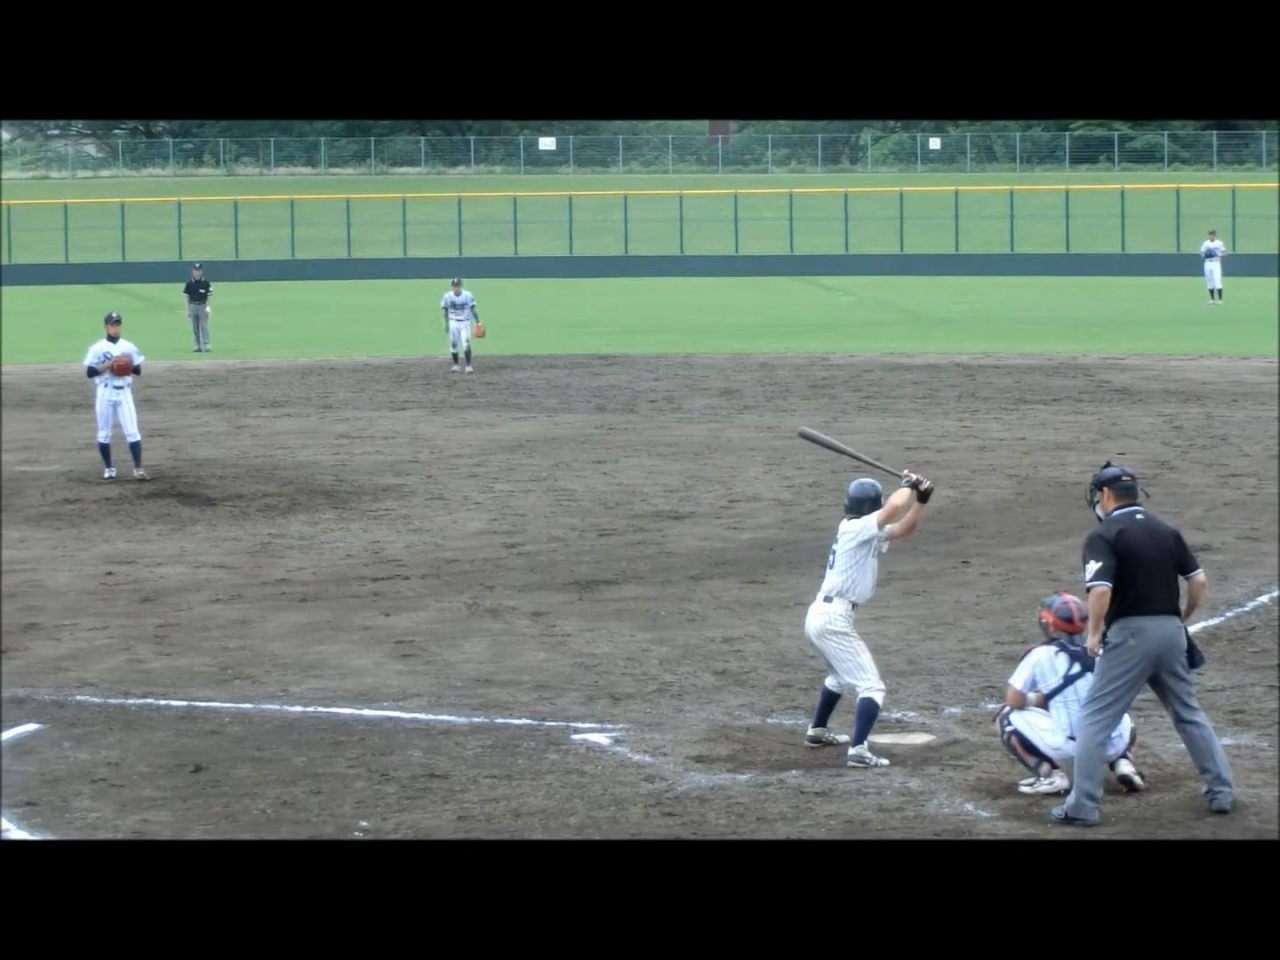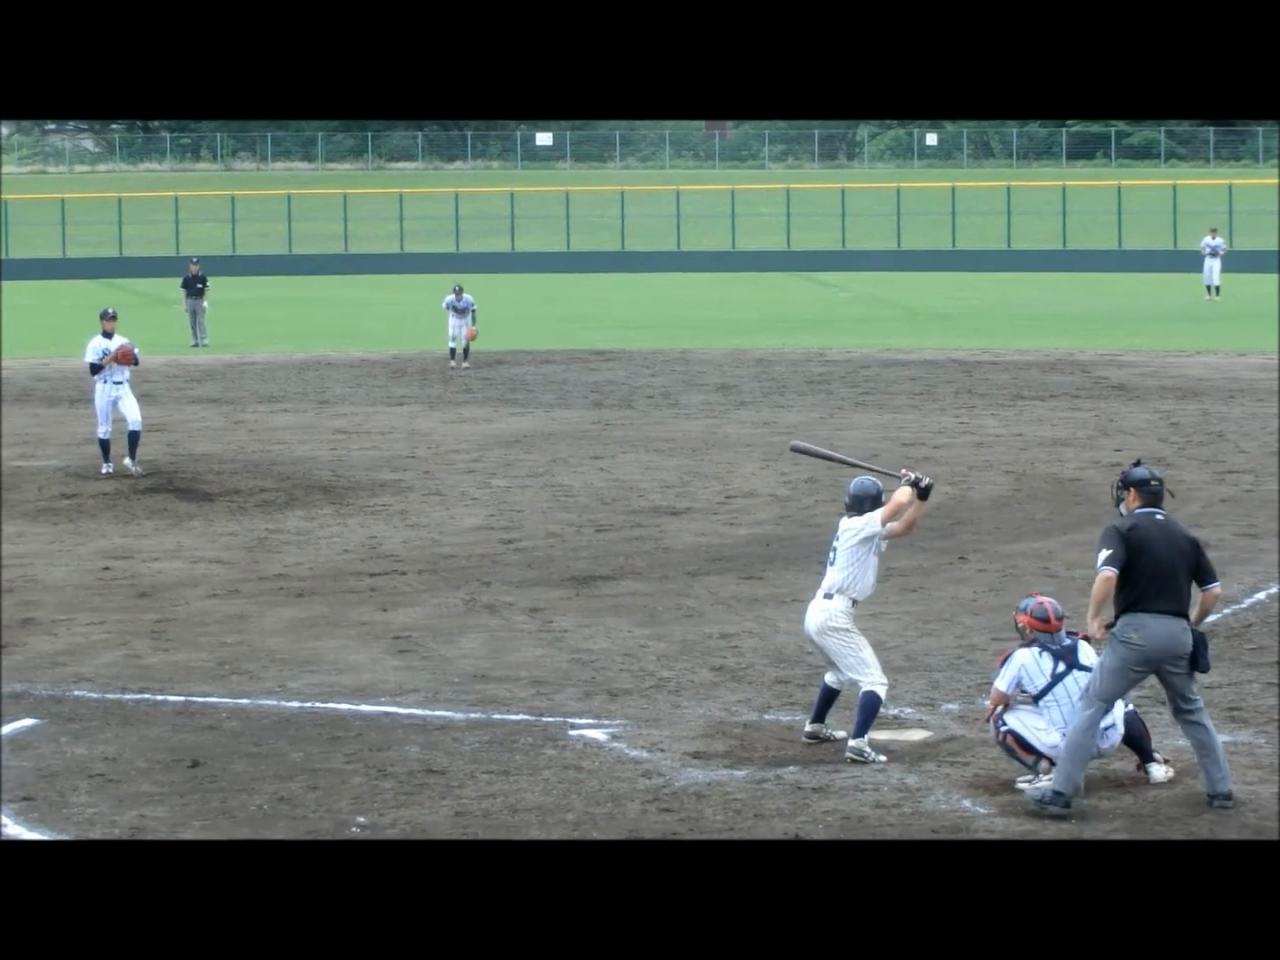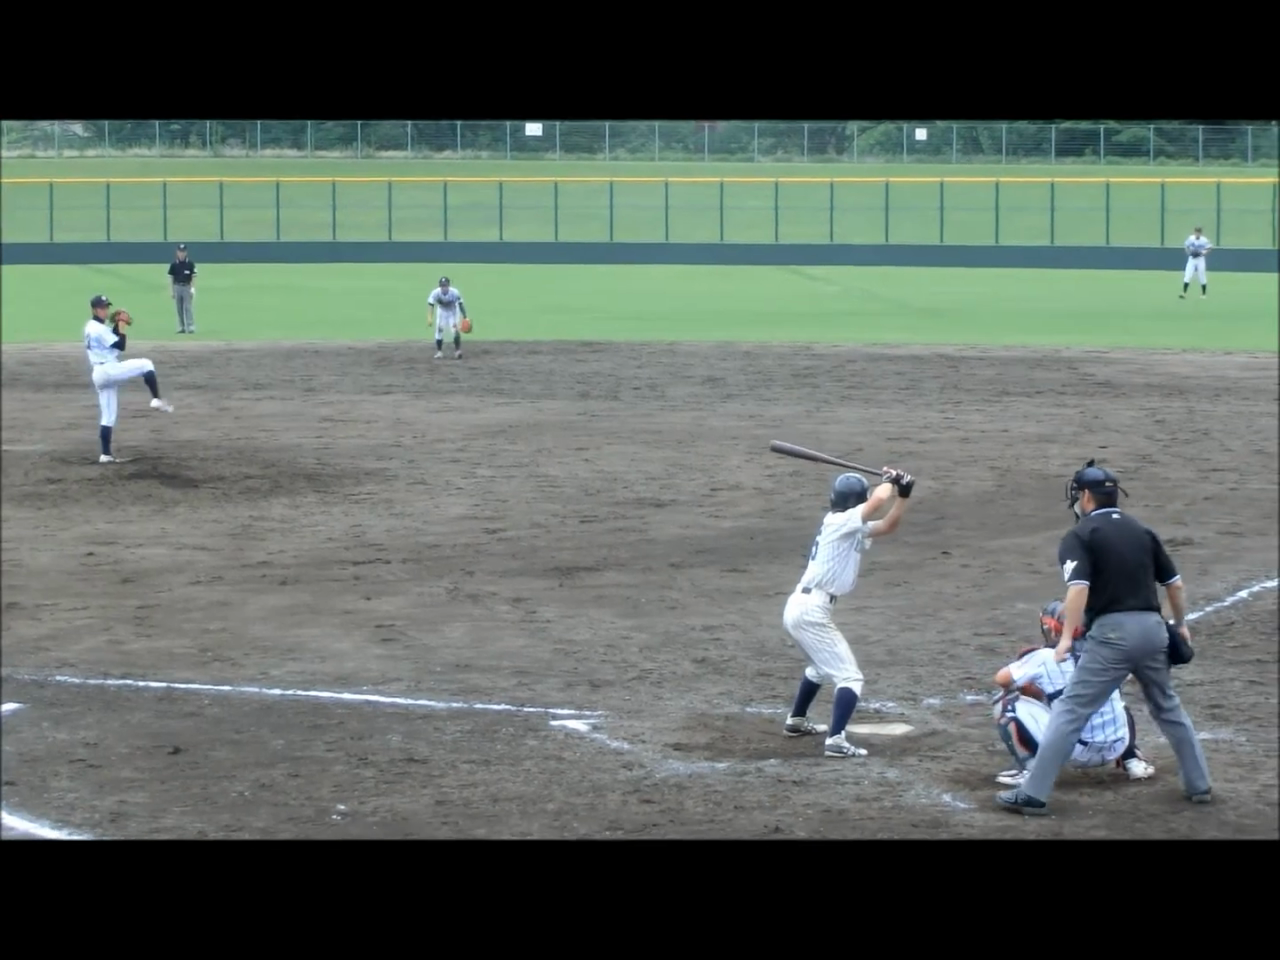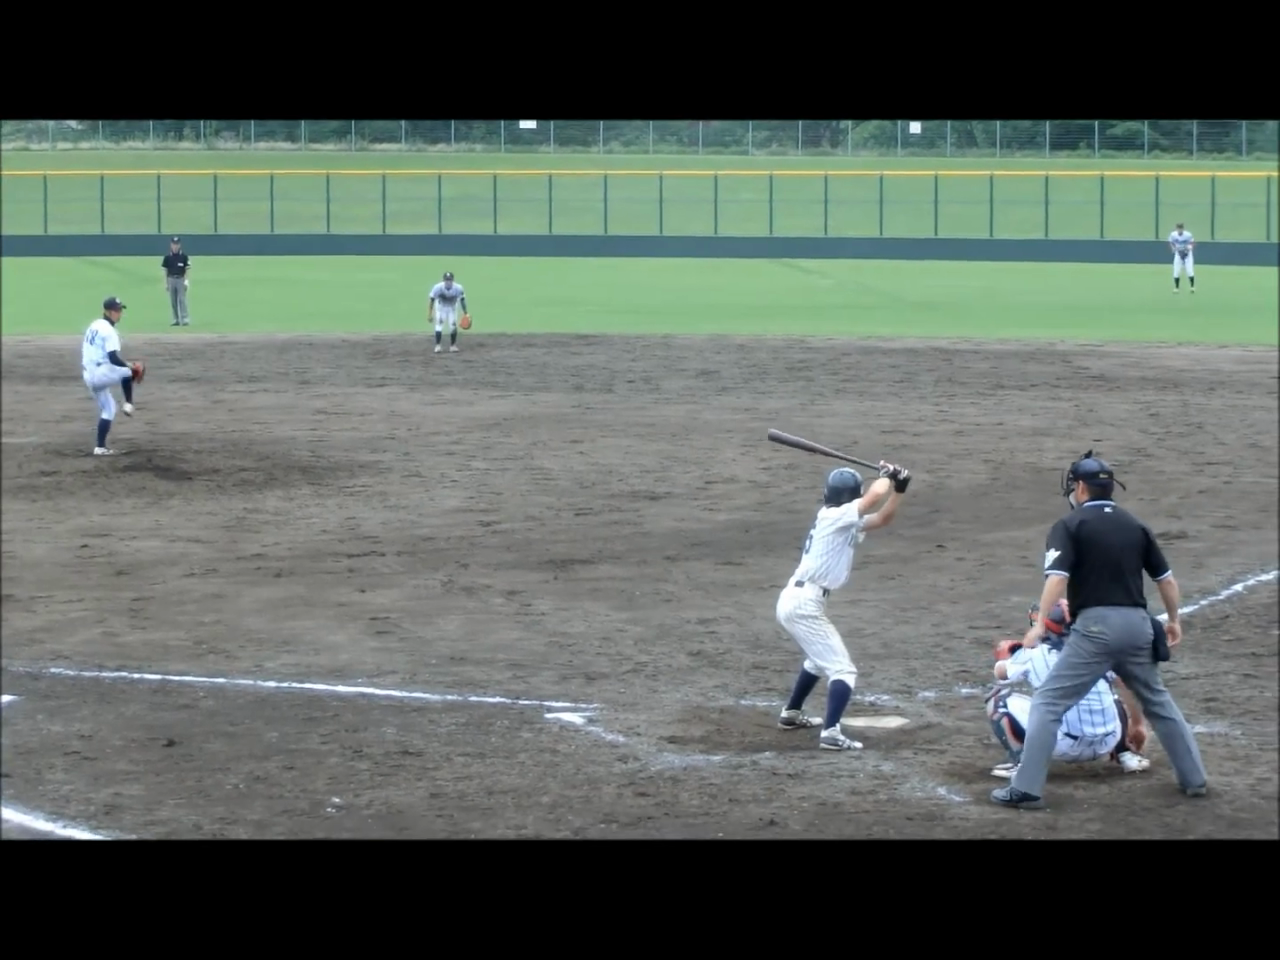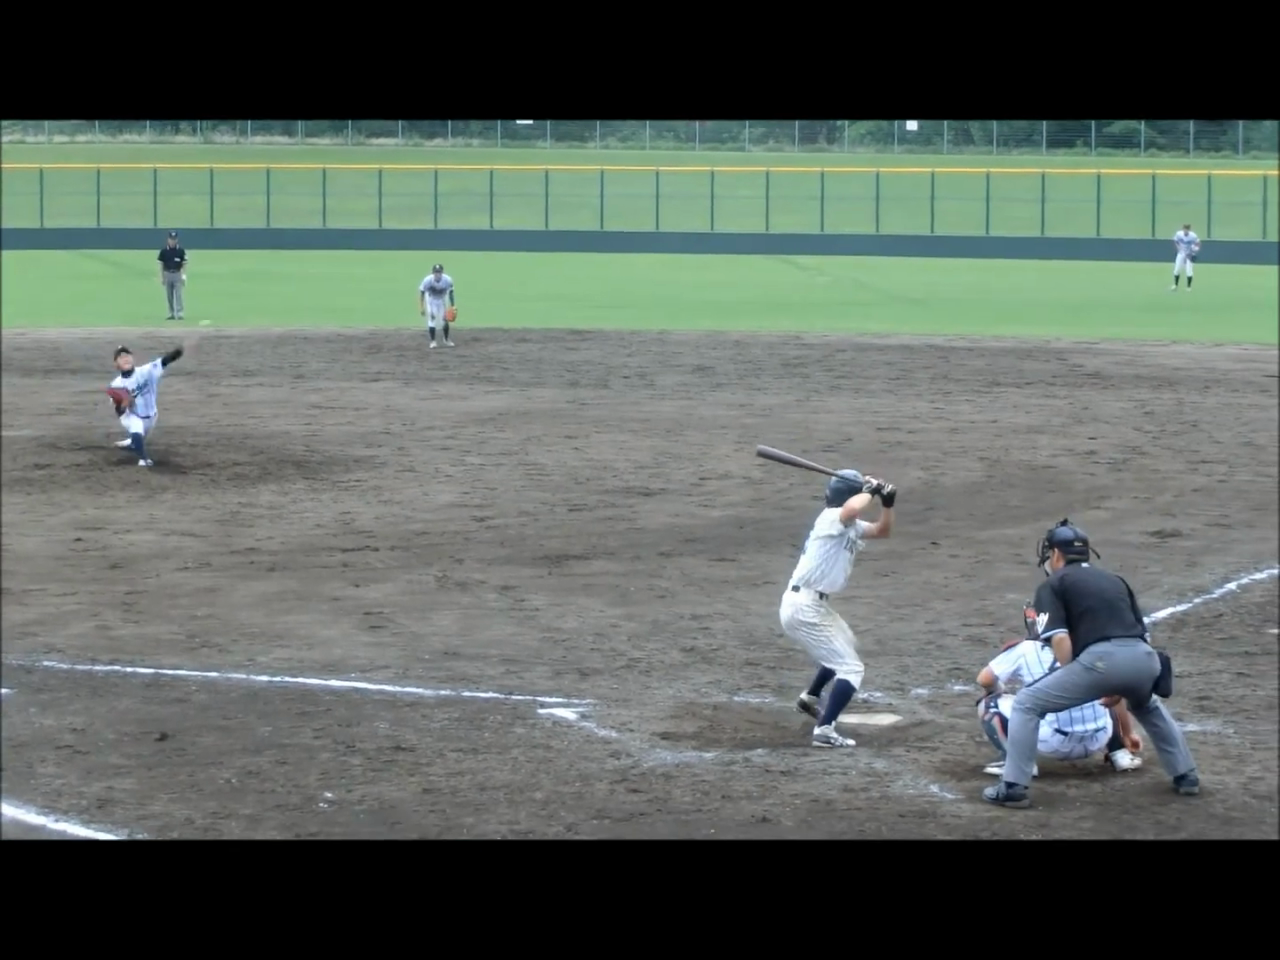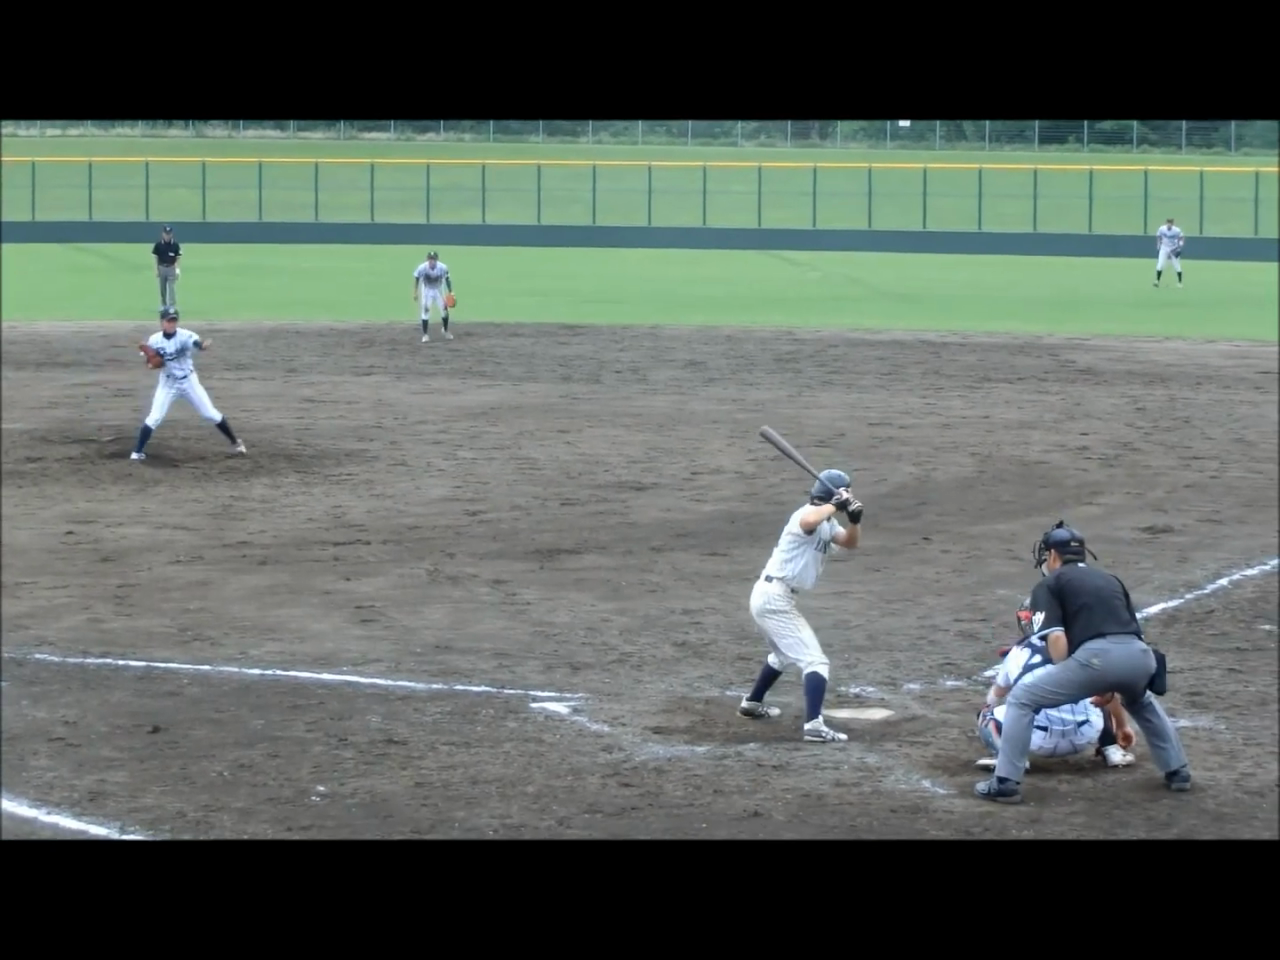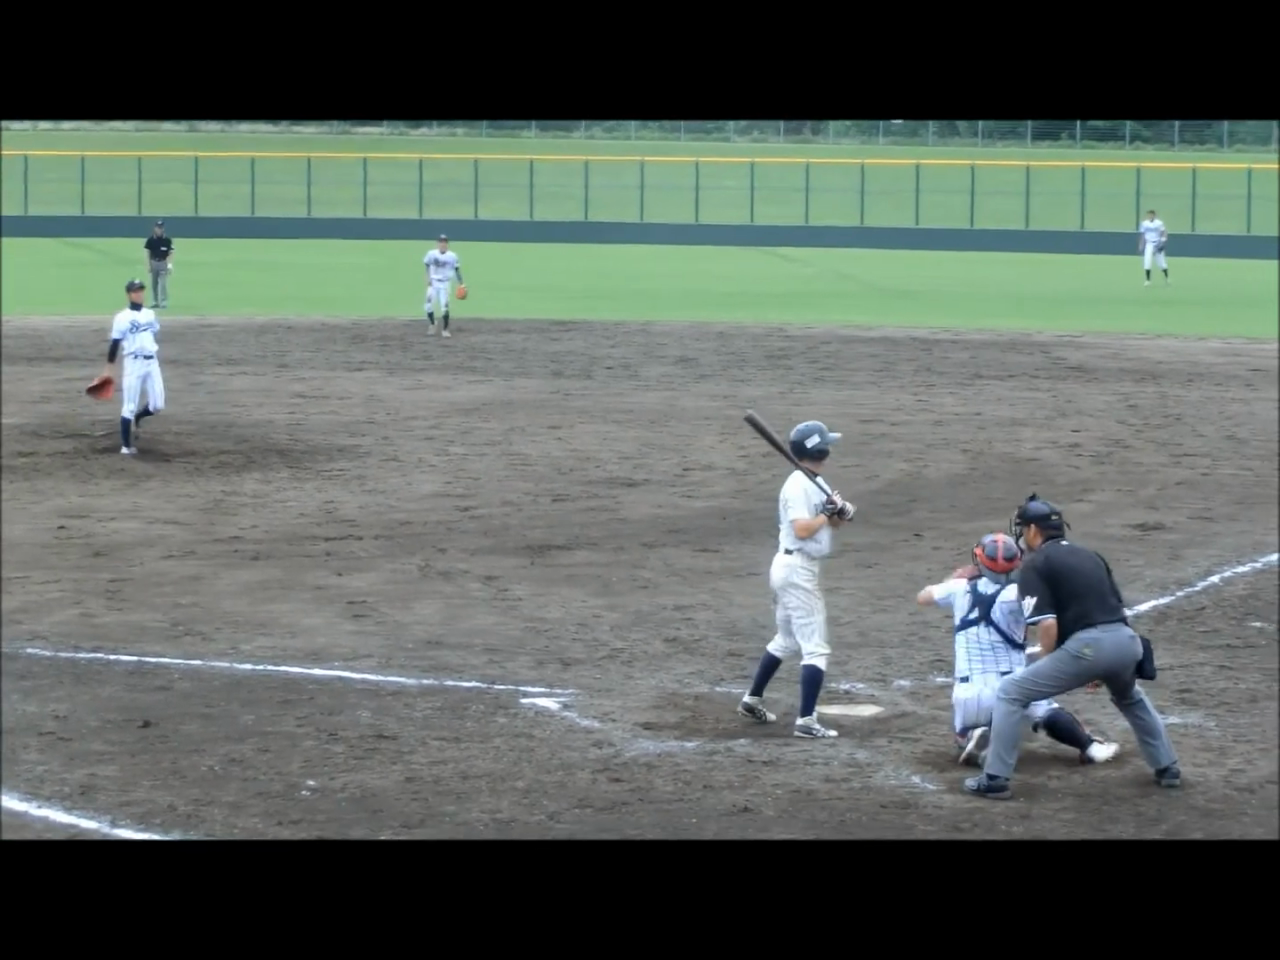
dt=0.7s
person 1, frame 1
left shoulder: (1103, 535)
right shoulder: (1167, 530)
left elbow: (1100, 590)
right elbow: (1198, 579)
left wrist: (1093, 633)
right wrist: (1184, 617)
left hip: (1130, 635)
right hip: (1171, 632)
left knee: (1096, 718)
right knee: (1189, 714)
left ankle: (1082, 806)
right ankle: (1221, 792)
person 1, frame 2
left shoulder: (1121, 530)
right shoulder: (1185, 536)
left elbow: (1107, 576)
right elbow: (1213, 590)
left wrist: (1094, 618)
right wrist: (1194, 623)
left hip: (1135, 632)
right hip: (1176, 633)
left knee: (1091, 708)
right knee: (1192, 712)
left ankle: (1060, 792)
right ankle: (1221, 789)
person 1, frame 3
left shoulder: (1079, 535)
right shoulder: (1143, 531)
left elbow: (1078, 589)
right elbow: (1175, 584)
left wrist: (1067, 636)
right wrist: (1179, 624)
left hip: (1112, 633)
right hip: (1153, 629)
left knee: (1070, 711)
right knee: (1168, 708)
left ankle: (1033, 794)
right ankle: (1199, 784)
person 1, frame 4
left shoulder: (1069, 525)
right shoulder: (1135, 525)
left elbow: (1057, 579)
right elbow: (1167, 579)
left wrist: (1039, 625)
right wrist: (1173, 620)
left hip: (1095, 626)
right hip: (1137, 624)
left knee: (1048, 702)
right knee: (1158, 703)
left ankle: (1025, 788)
right ankle: (1193, 778)
person 1, frame 5
left shoulder: (1052, 585)
right shoulder: (1115, 579)
left elbow: (1060, 639)
left wrist: (1069, 681)
left hip: (1101, 660)
right hip: (1145, 659)
left knee: (1026, 703)
right knee: (1147, 706)
left ankle: (1013, 787)
right ankle: (1186, 775)
person 1, frame 6
left shoulder: (1048, 584)
right shoulder: (1110, 580)
left elbow: (1056, 637)
left wrist: (1067, 682)
right wrist: (1110, 685)
left hip: (1097, 656)
right hip: (1140, 656)
left knee: (1021, 699)
right knee: (1141, 703)
left ankle: (1005, 783)
right ankle: (1178, 771)
person 1, frame 7
left shoulder: (1034, 565)
right shoulder: (1091, 557)
left elbow: (1047, 625)
left wrist: (1048, 666)
left hip: (1086, 647)
right hip: (1126, 641)
left knee: (1010, 694)
right knee: (1130, 698)
left ankle: (995, 779)
right ankle: (1167, 768)
person 2, frame 1
left shoulder: (865, 532)
right shoulder: (856, 528)
left elbow: (903, 529)
right elbow: (894, 507)
left wrist: (921, 499)
right wrist: (908, 484)
left hip: (822, 615)
right hip: (834, 618)
left knee: (842, 675)
right knee: (871, 686)
left ankle: (817, 731)
right ankle: (858, 750)
person 2, frame 2
left shoulder: (863, 529)
right shoulder: (858, 526)
left elbow: (903, 527)
right elbow: (898, 504)
left wrist: (921, 496)
right wrist: (908, 483)
left hip: (820, 612)
right hip: (833, 616)
left knee: (840, 672)
right knee: (874, 681)
left ankle: (815, 727)
right ankle: (858, 742)
person 2, frame 3
left shoulder: (852, 527)
right shoulder: (840, 522)
left elbow: (887, 526)
right elbow: (878, 500)
left wrist: (903, 494)
right wrist: (888, 480)
left hip: (800, 607)
right hip: (811, 611)
left knee: (822, 666)
right knee: (850, 676)
left ankle: (796, 720)
right ankle: (836, 740)
person 2, frame 4
left shoulder: (845, 521)
right shoulder: (836, 516)
left elbow: (882, 518)
right elbow: (875, 495)
left wrist: (899, 488)
right wrist: (886, 475)
left hip: (795, 600)
right hip: (804, 604)
left knee: (819, 658)
right knee: (843, 669)
left ankle: (791, 713)
right ankle: (831, 732)
person 2, frame 5
left shoulder: (848, 525)
right shoulder: (831, 518)
left elbow: (881, 530)
right elbow: (852, 508)
left wrist: (887, 502)
right wrist: (871, 490)
left hip: (810, 603)
right hip: (804, 607)
left knee: (845, 643)
right knee: (851, 668)
left ankle: (811, 698)
right ankle: (824, 730)
person 2, frame 6
left shoulder: (826, 520)
right shoulder: (807, 514)
left elbow: (850, 543)
right elbow: (808, 521)
left wrist: (854, 520)
right wrist: (835, 505)
left hip: (771, 596)
right hip: (774, 598)
left knee: (784, 654)
right knee: (815, 660)
left ankle: (752, 702)
right ankle: (814, 724)
person 2, frame 7
left shoulder: (816, 482)
right shoulder: (798, 485)
left elbow: (832, 523)
right elbow: (802, 530)
left wrist: (841, 511)
right wrist: (827, 512)
left hip: (790, 568)
right hip: (798, 569)
left knee: (785, 640)
right knee: (815, 648)
left ankle: (752, 699)
right ankle: (806, 721)
